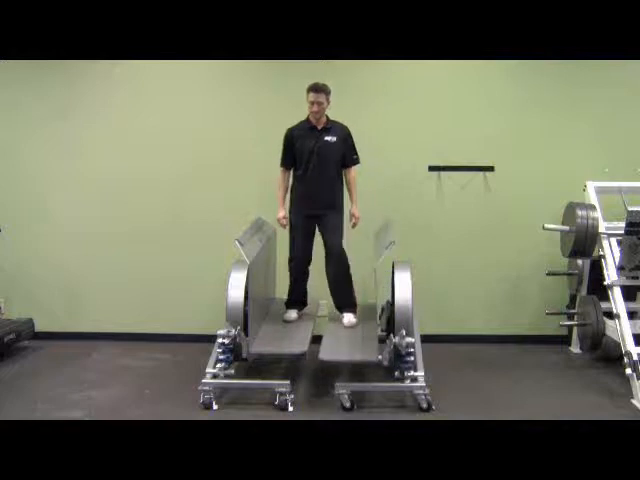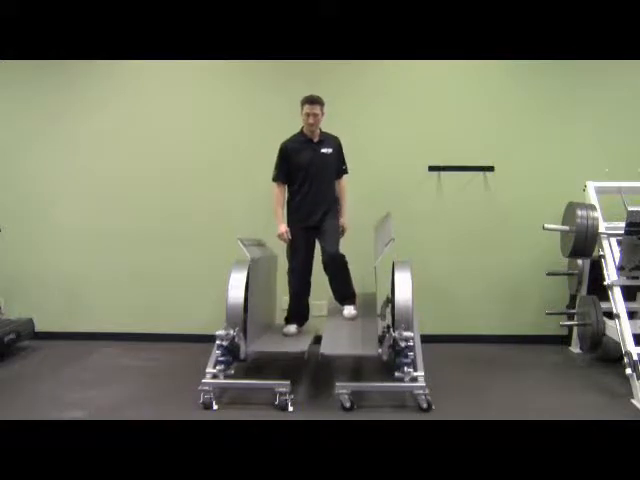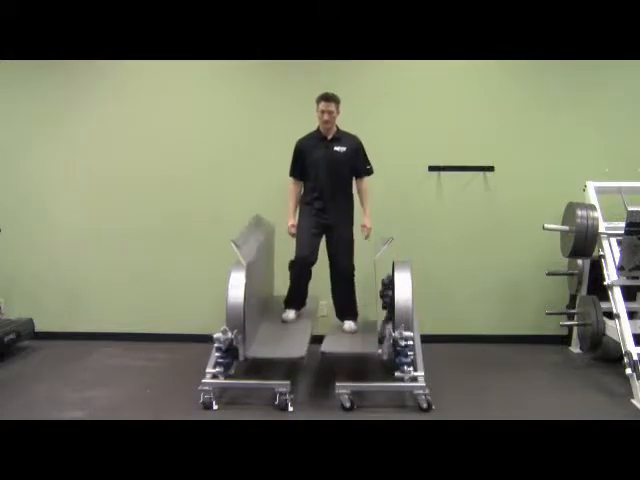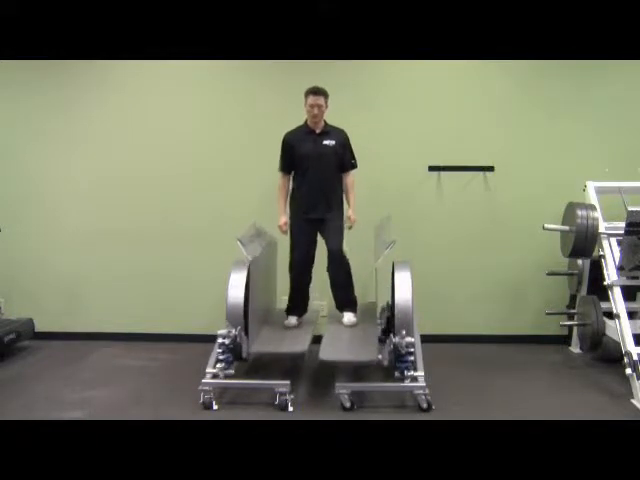
dt=0.5s
person 1, frame 1
left shoulder: (341, 132)
right shoulder: (294, 133)
left elbow: (349, 170)
right elbow: (285, 171)
left wrist: (354, 204)
right wrist: (281, 207)
left hip: (331, 207)
right hip: (301, 208)
left knee: (336, 255)
right knee: (299, 257)
left ankle: (347, 308)
right ankle: (295, 304)
person 1, frame 2
left shoulder: (334, 143)
right shoulder: (289, 147)
left elbow: (339, 181)
right elbow: (280, 186)
left wrist: (342, 214)
right wrist: (281, 221)
left hip: (328, 215)
right hip: (299, 218)
left knee: (332, 255)
right knee: (299, 268)
left ankle: (347, 301)
right ankle: (296, 318)
person 1, frame 3
left shoulder: (352, 143)
right shoulder: (304, 144)
left elbow: (362, 180)
right elbow: (296, 182)
left wrist: (366, 215)
right wrist: (291, 216)
left hip: (341, 215)
right hip: (311, 212)
left knee: (343, 266)
right knee: (303, 258)
left ankle: (347, 316)
right ankle: (293, 304)
person 1, frame 4
left shoulder: (339, 137)
right shoulder: (292, 138)
left elbow: (347, 175)
right elbow: (285, 177)
left wrist: (351, 207)
right wrist: (282, 212)
left hip: (331, 210)
right hip: (301, 211)
left knee: (336, 255)
right knee: (300, 262)
left ankle: (347, 307)
right ankle: (296, 311)
